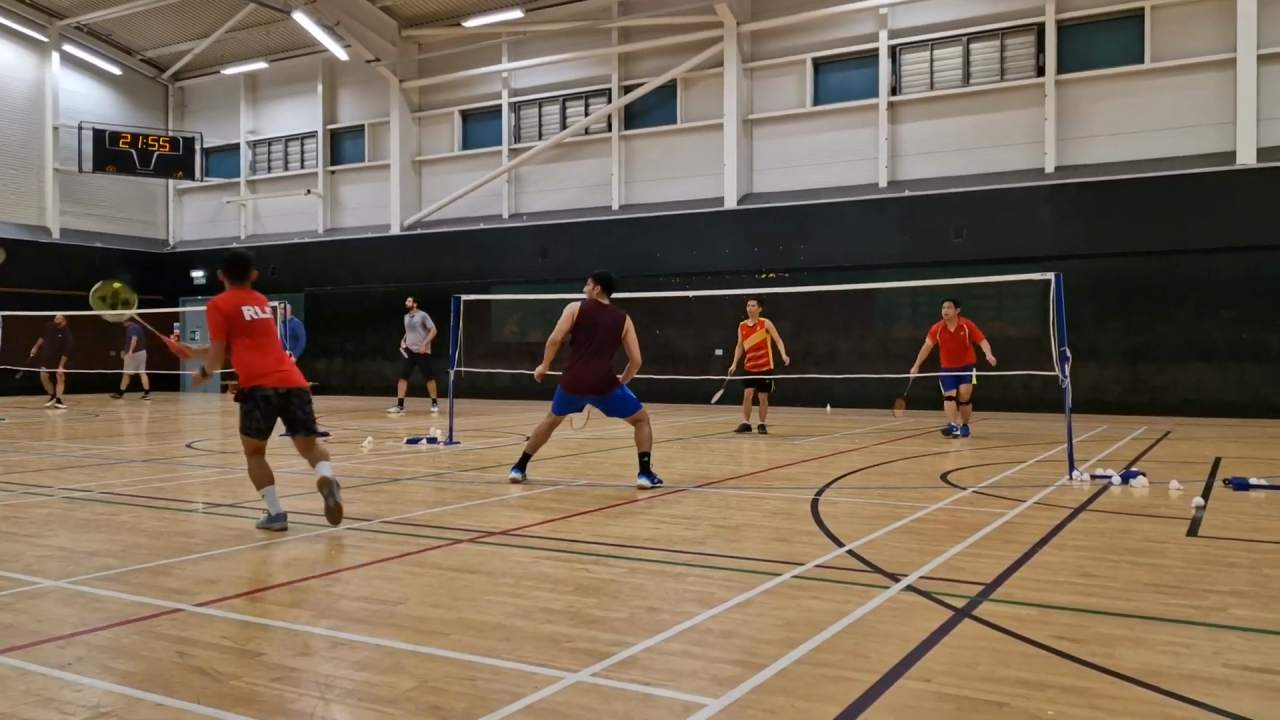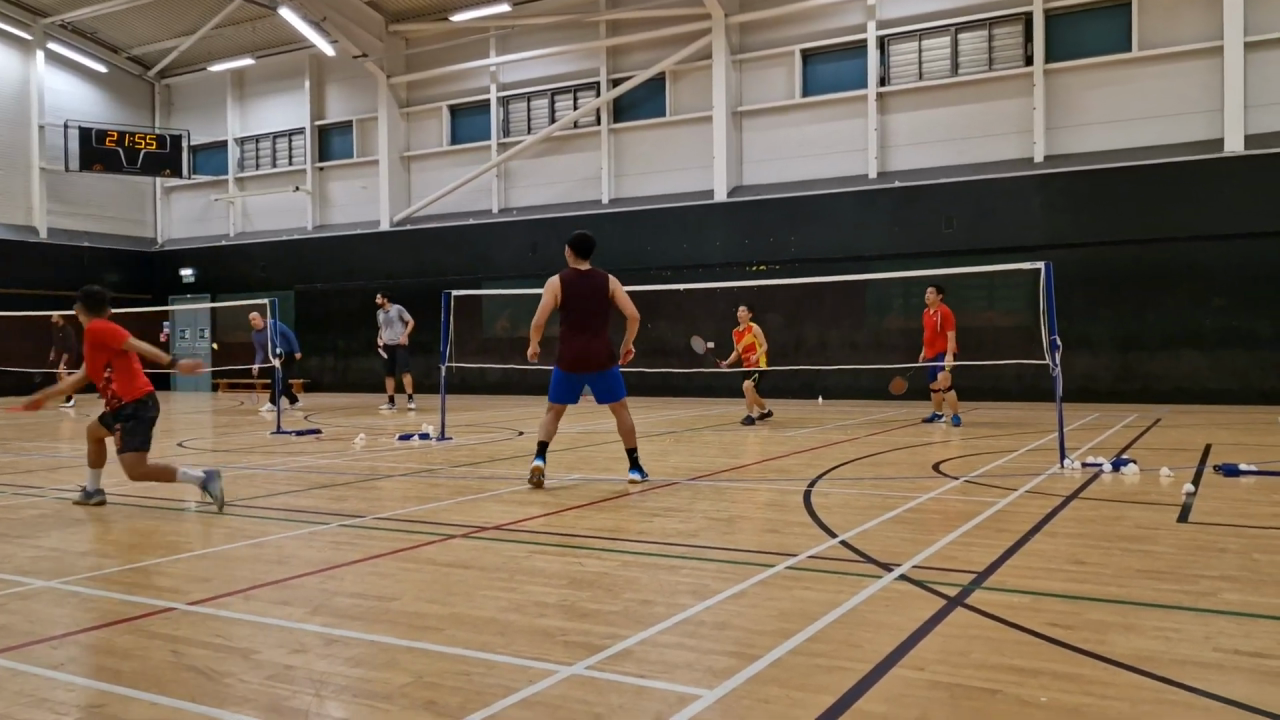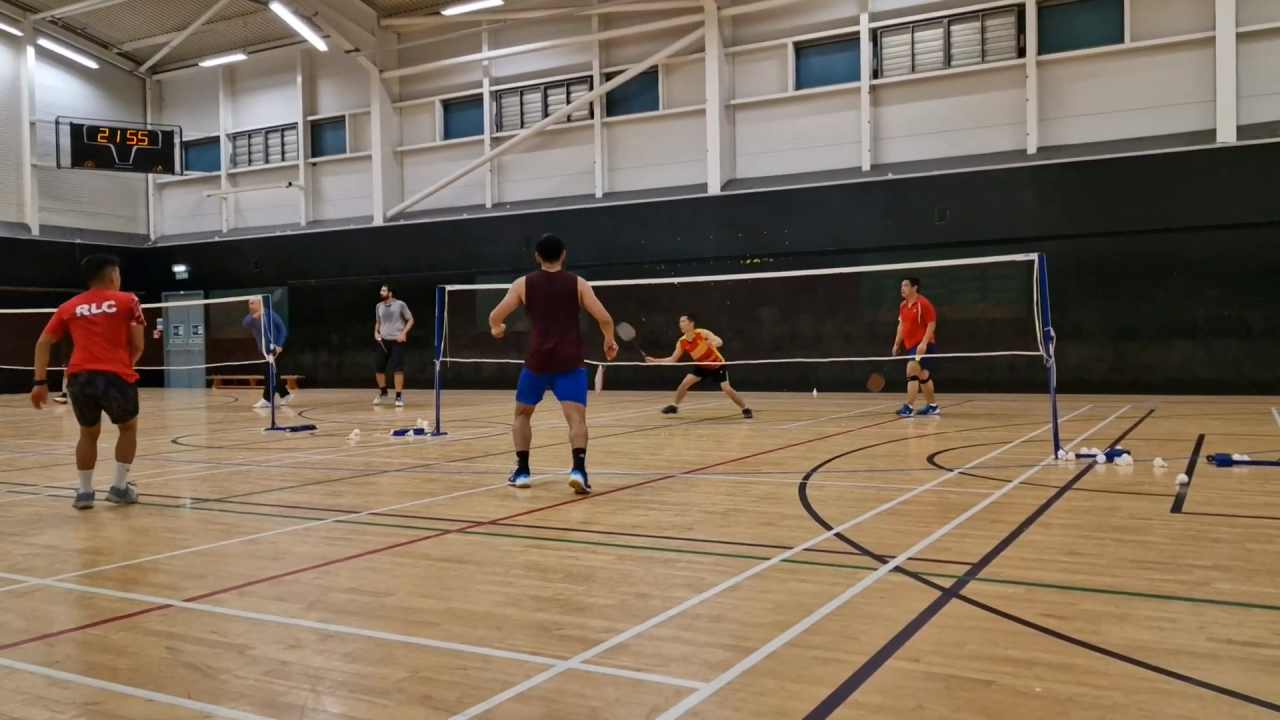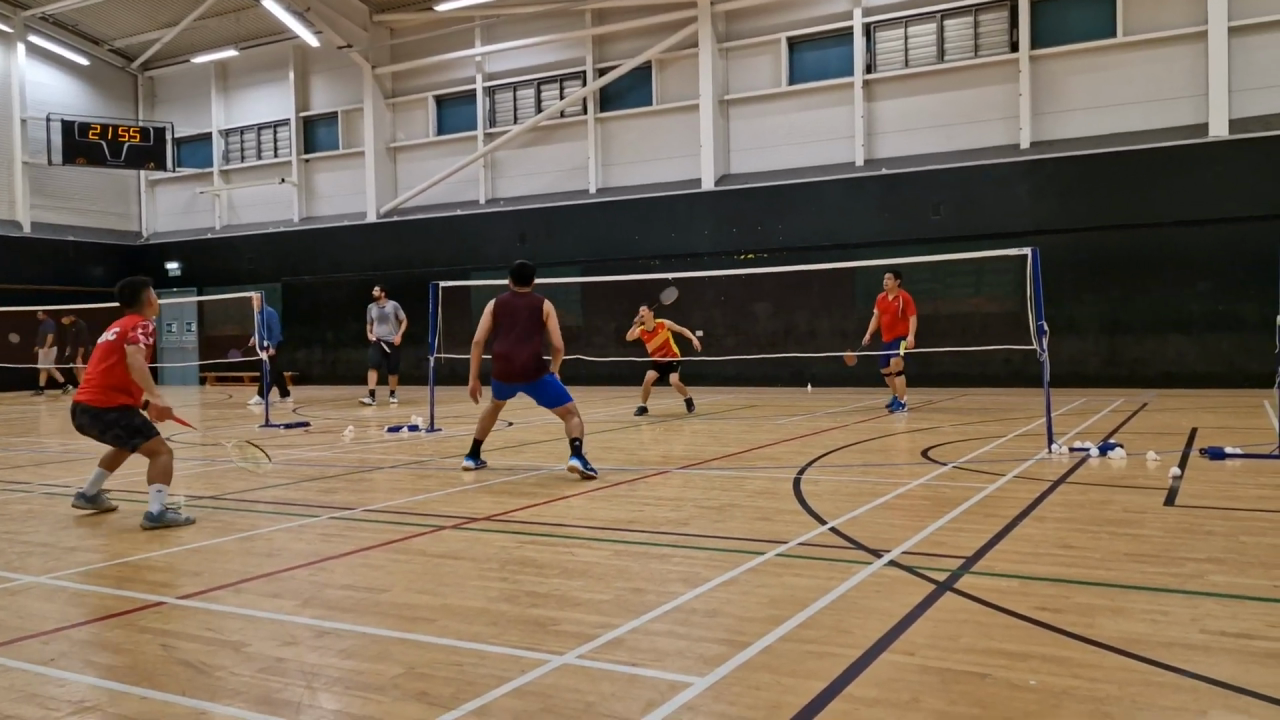
dt=0.5s
person 1, frame 1
left shoulder: (219, 305)
right shoulder: (261, 302)
left elbow: (219, 350)
left wrist: (205, 372)
right wrist: (197, 351)
left hip: (258, 387)
right hip: (294, 383)
left knee: (255, 452)
right knee: (311, 447)
left ankle: (275, 513)
right ankle: (327, 478)
person 1, frame 2
left shoulder: (95, 329)
right shoulder: (110, 330)
left elbow: (137, 345)
right elbow: (84, 376)
left wrist: (173, 363)
right wrist: (47, 394)
left hip: (134, 405)
right hip: (129, 404)
left knee: (137, 470)
right knee: (93, 432)
left ankle: (204, 479)
right ankle: (92, 490)
person 1, frame 3
left shoulder: (69, 307)
right shoulder: (128, 300)
left elbow: (43, 344)
right elbow: (138, 344)
left wrist: (40, 382)
right wrist: (127, 366)
left hip: (80, 377)
right hip: (117, 378)
left knee: (89, 434)
right knee: (128, 428)
left ankle: (85, 492)
right ankle: (120, 487)
person 1, frame 4
left shoulder: (116, 329)
right shoulder: (141, 325)
right elbow: (135, 362)
left wrist: (144, 405)
right wrist: (154, 398)
left hip: (85, 408)
right hip: (105, 407)
left knee: (130, 441)
right knee: (161, 452)
left ankle: (89, 494)
right ankle: (157, 511)
person 2, frame 1
left shoulder: (576, 308)
right shoulder: (623, 318)
left elbow: (555, 339)
right elbow: (636, 360)
left wrist: (544, 365)
right wrist: (622, 381)
left hip: (572, 382)
right hip: (604, 384)
left knee: (551, 421)
right knee: (641, 419)
left ankle: (519, 468)
right ankle: (645, 473)
person 2, frame 2
left shoulder: (556, 282)
right shoulder: (607, 281)
left elbow: (537, 324)
right elbow: (633, 316)
left wrist: (533, 347)
right wrist: (628, 343)
left hip: (568, 362)
right hip: (603, 360)
left knee: (553, 413)
right knee: (621, 411)
left ankle: (539, 460)
right ankle: (635, 467)
person 2, frame 3
left shoulder: (523, 283)
right shoulder: (578, 283)
left elbow: (495, 317)
right elbow: (604, 318)
left wrist: (497, 328)
right wrist: (609, 340)
left hip: (537, 362)
right hip: (570, 363)
left knee: (522, 414)
right knee: (575, 418)
left ankle: (522, 470)
right ankle: (579, 469)
person 2, frame 4
left shoulder: (495, 304)
right shoulder: (544, 305)
left elbow: (478, 340)
right elbow: (557, 346)
left wrist: (473, 379)
right wrist: (553, 370)
left hip: (502, 370)
right hip: (533, 369)
left knee: (495, 405)
right knee: (571, 415)
left ankle: (472, 456)
right ankle: (577, 457)
